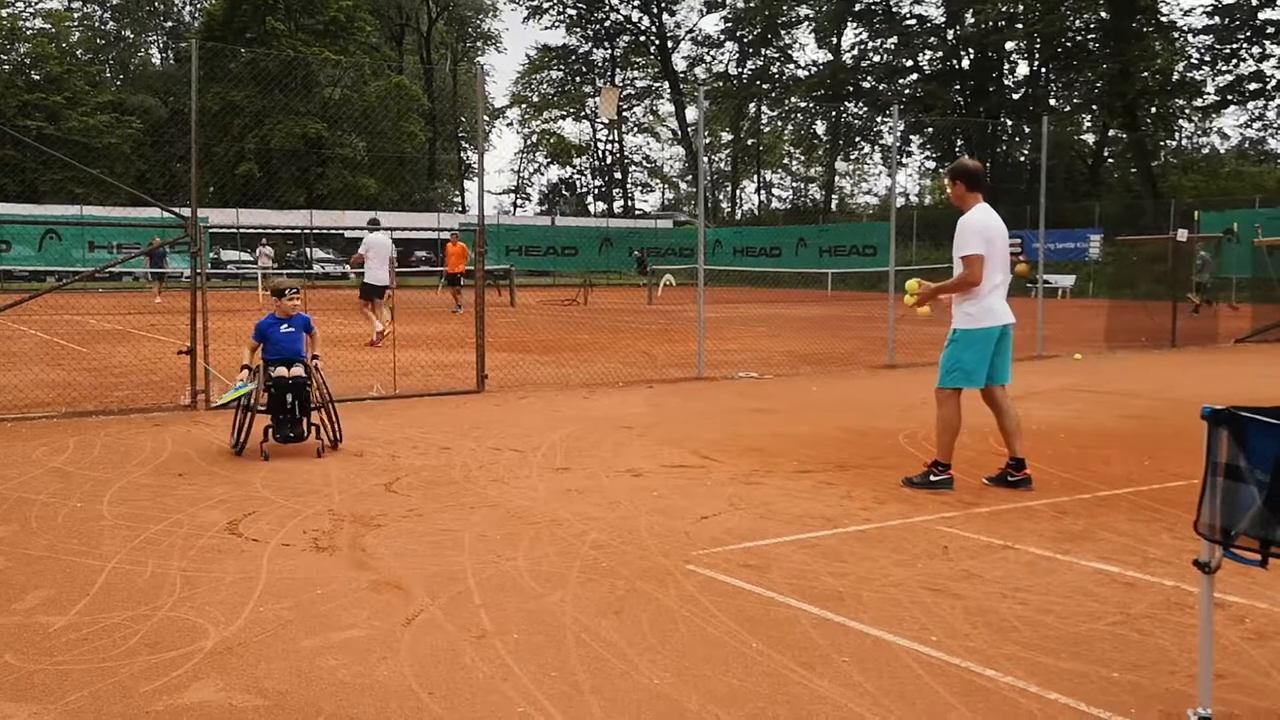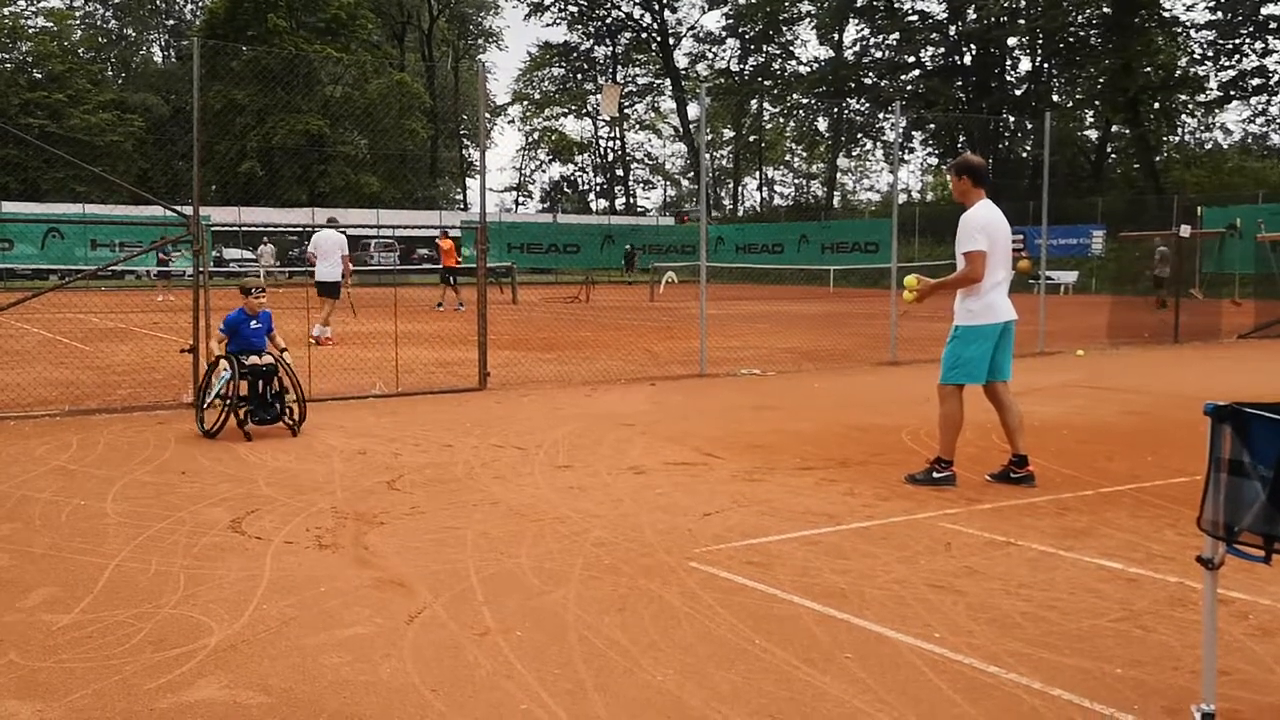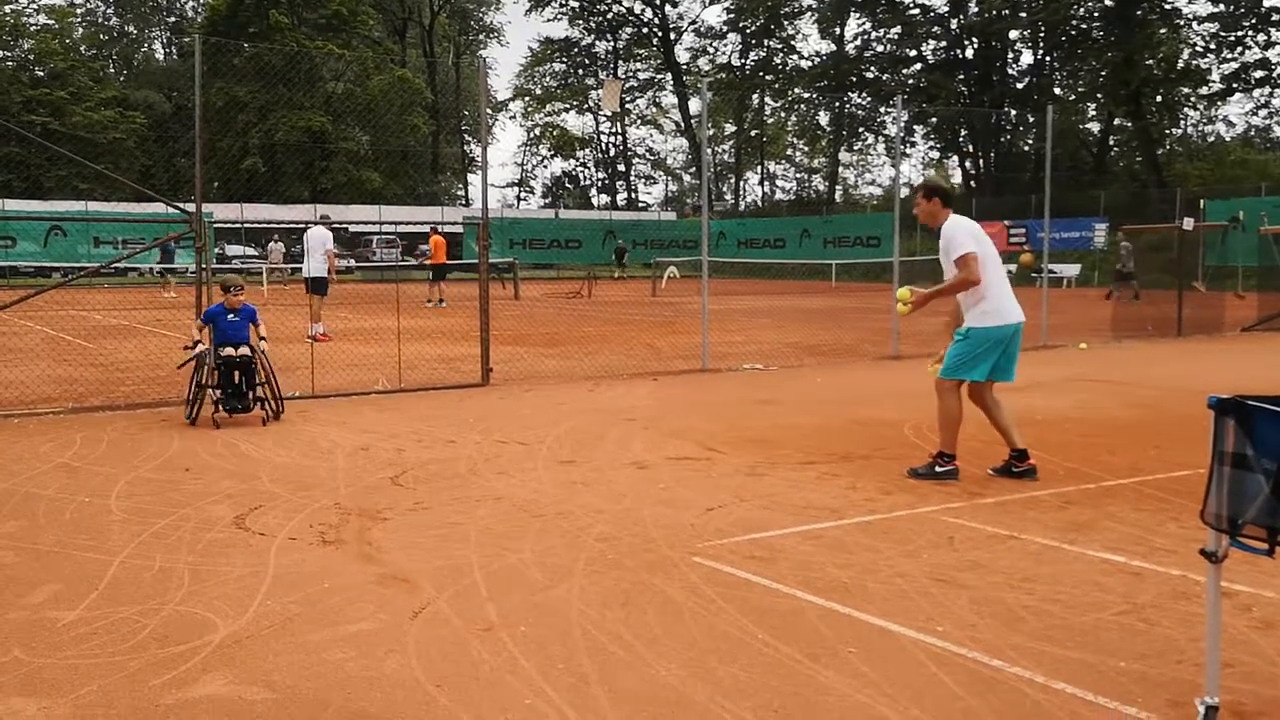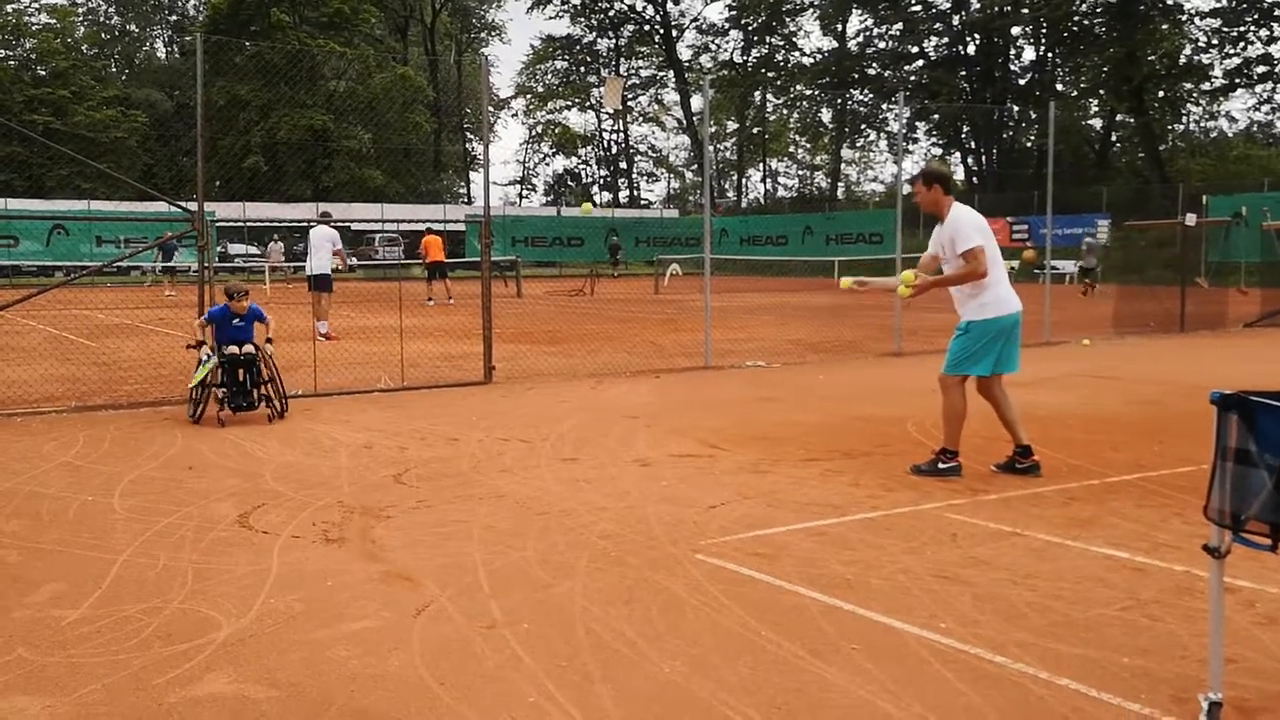
dt=0.7s
person 1, frame 1
left shoulder: (970, 221)
right shoulder: (993, 218)
left elbow: (972, 277)
left wrist: (934, 289)
right wrist: (947, 295)
left hip: (975, 322)
right hip: (998, 318)
left knee: (947, 392)
right knee: (995, 392)
left ankle: (940, 470)
right ankle: (1017, 468)
person 1, frame 2
left shoulder: (973, 218)
right shoulder: (996, 215)
left elbow: (974, 273)
left wrist: (933, 286)
left hip: (976, 319)
right hip: (1000, 315)
left knee: (949, 388)
right knee: (998, 388)
left ankle: (943, 467)
right ankle: (1020, 465)
person 1, frame 3
left shoulder: (956, 228)
right shoulder: (947, 239)
left elbow: (971, 277)
right elbow: (956, 300)
left wrist: (928, 295)
right wrist: (949, 347)
left hip: (988, 322)
right hip: (1007, 320)
left knee: (947, 383)
right knee: (980, 391)
left ankle: (945, 461)
right ankle: (1021, 459)
person 1, frame 4
left shoulder: (963, 219)
right shoulder: (943, 231)
left elbow: (979, 270)
right elbow: (920, 274)
left wrist: (933, 283)
right wrist: (874, 282)
left hip: (987, 315)
right hip: (1002, 313)
left knee: (951, 379)
right knee: (989, 385)
left ankle: (949, 458)
right ankle: (1024, 456)
